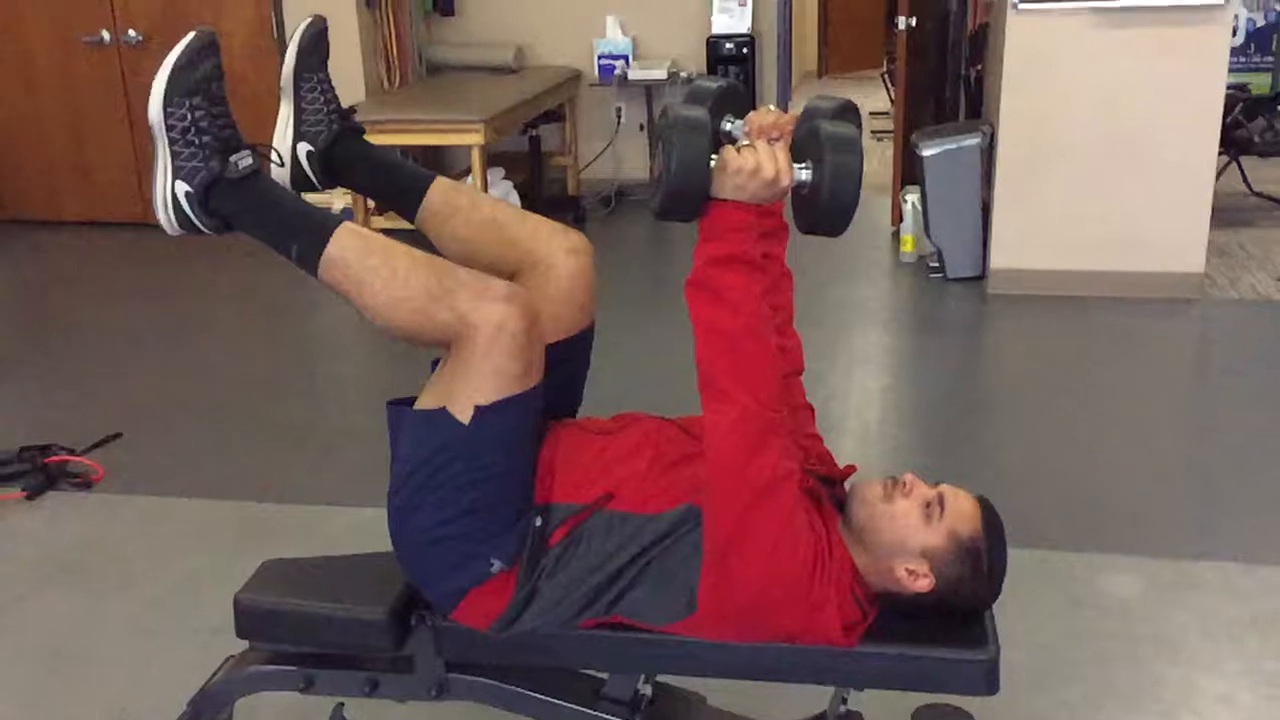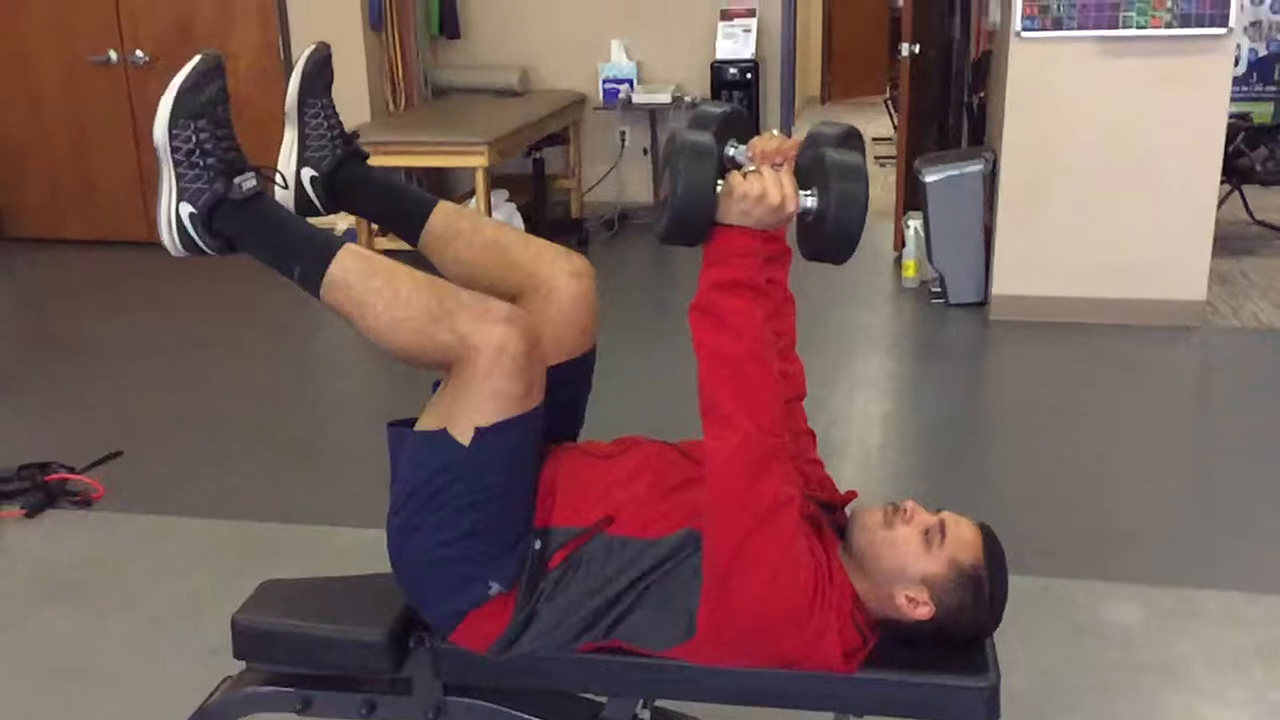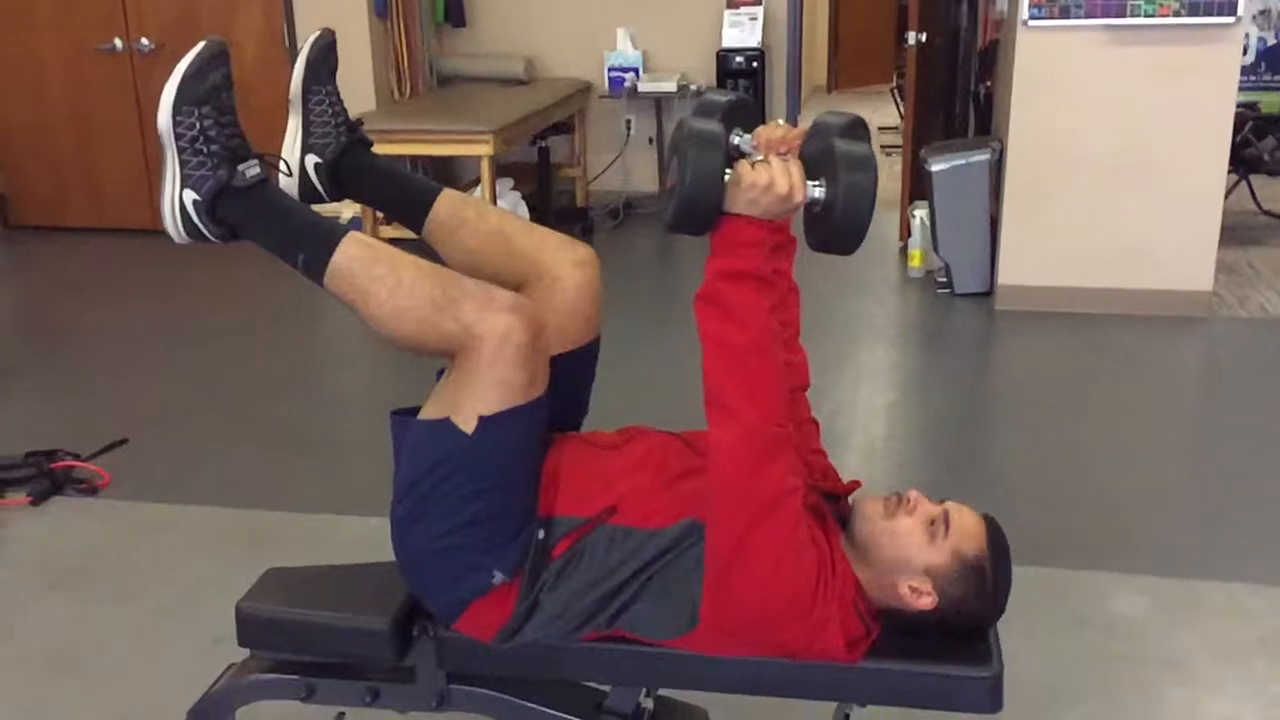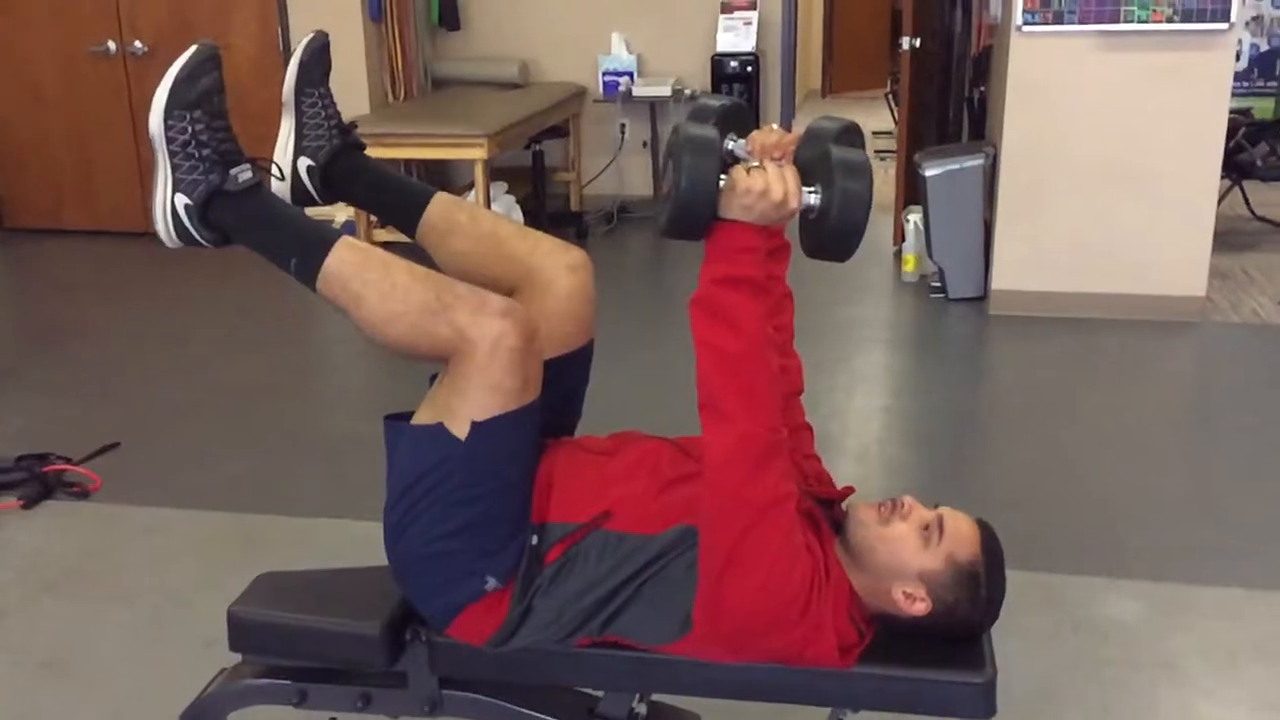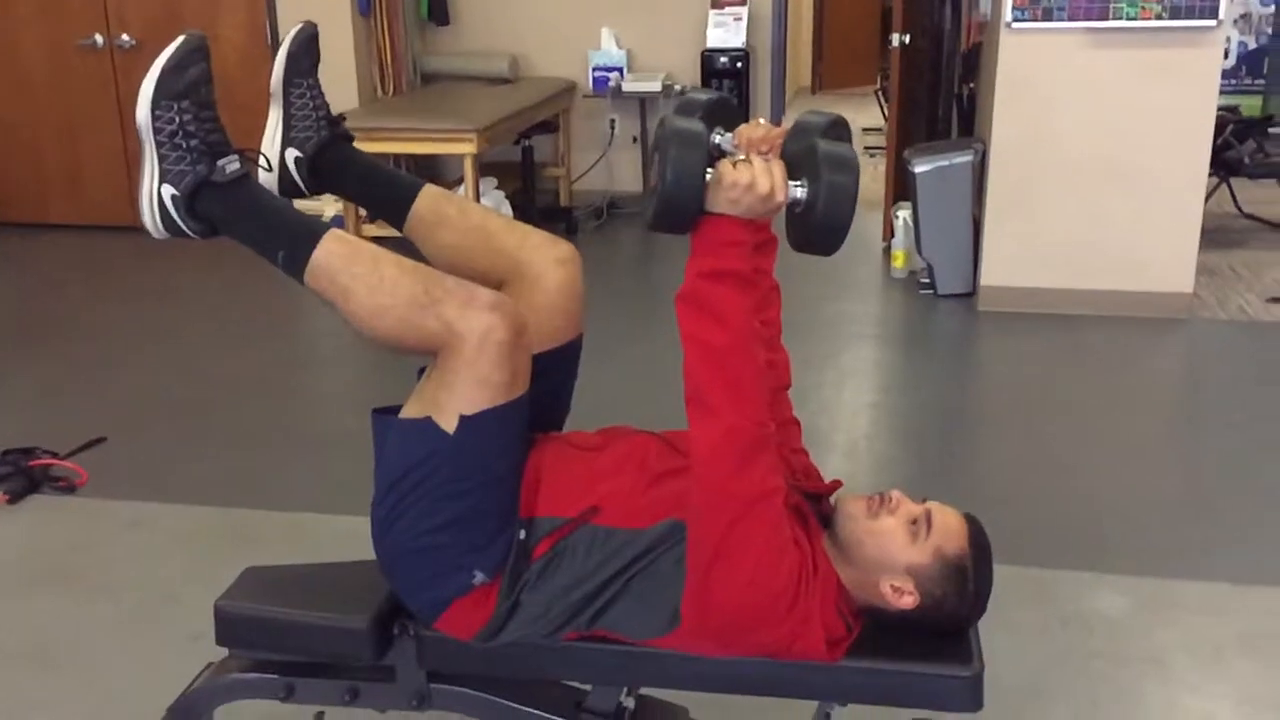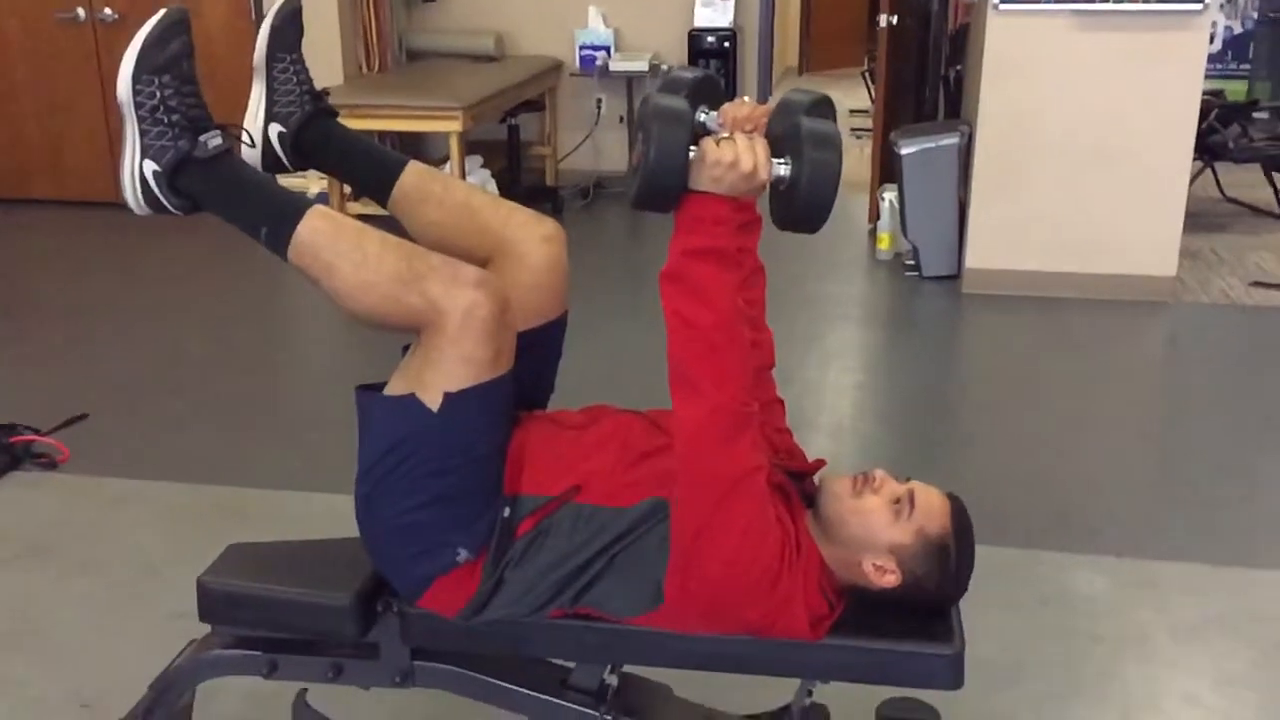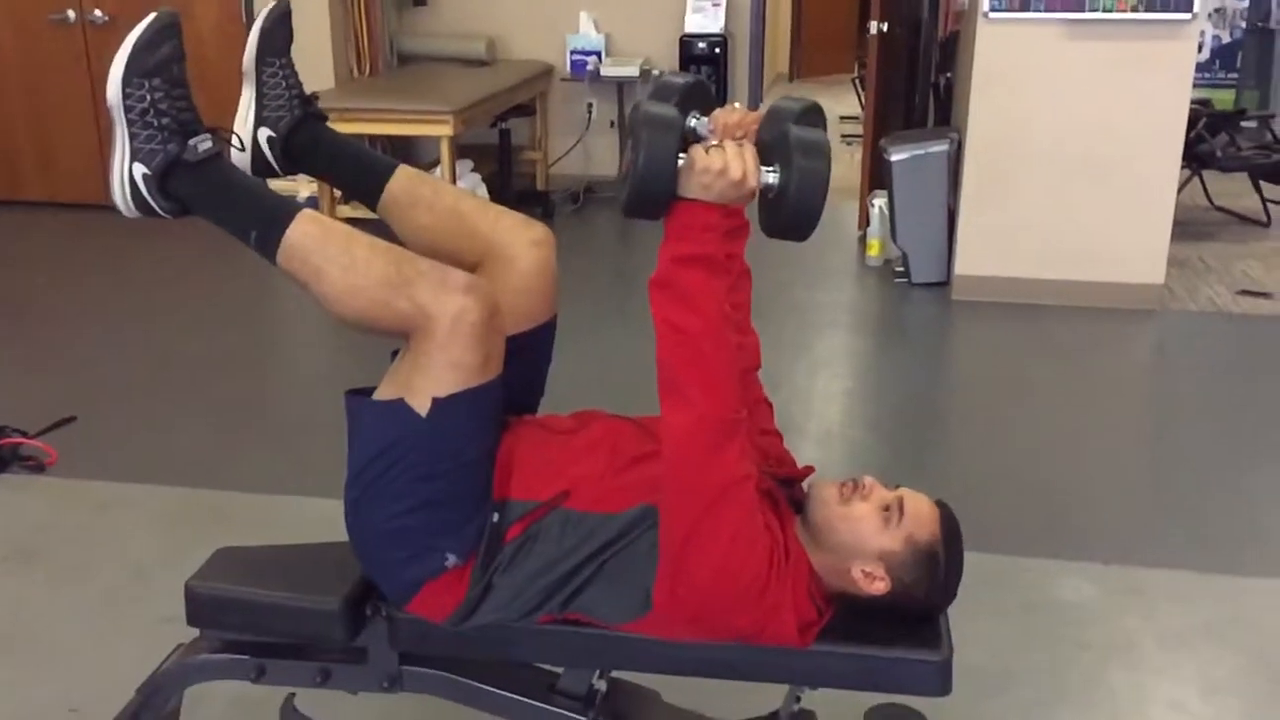
dt=0.2s
person 1, frame 1
left shoulder: (794, 584)
right shoulder: (815, 490)
left elbow: (744, 406)
right elbow: (770, 375)
left wrist: (736, 213)
right wrist: (761, 211)
left hip: (487, 560)
right hip: (539, 475)
left knee: (496, 313)
right knee: (560, 259)
left ankle: (222, 187)
right ankle: (329, 151)
person 1, frame 2
left shoulder: (794, 610)
right shoulder: (817, 517)
left elbow: (745, 434)
right elbow: (772, 404)
left wrist: (740, 238)
right wrist: (763, 232)
left hip: (486, 585)
right hip: (534, 501)
left knee: (496, 333)
right knee: (561, 281)
left ankle: (226, 207)
right ankle: (332, 174)
person 1, frame 3
left shoulder: (796, 600)
right shoulder: (819, 507)
left elbow: (750, 421)
right elbow: (776, 395)
left wrist: (749, 229)
right wrist: (768, 222)
left hip: (487, 573)
right hip: (538, 490)
left knee: (500, 324)
right knee: (566, 271)
left ankle: (230, 196)
right ankle: (337, 162)
person 1, frame 4
left shoulder: (789, 605)
right shoulder: (811, 511)
left elbow: (743, 429)
right elbow: (769, 398)
left wrist: (743, 234)
right wrist: (762, 229)
left hip: (482, 578)
right hip: (534, 494)
left knee: (495, 328)
right knee: (561, 275)
left ankle: (222, 200)
right ankle: (328, 166)
person 1, frame 5
left shoulder: (777, 598)
right shoulder: (802, 508)
left elbow: (731, 423)
right elbow: (758, 391)
left wrist: (729, 229)
right wrist: (750, 223)
left hip: (468, 572)
right hip: (520, 490)
left knee: (482, 322)
right knee: (549, 270)
left ankle: (209, 191)
right ankle: (316, 157)
person 1, frame 6
left shoulder: (761, 577)
right shoulder: (787, 487)
left elbow: (715, 403)
right elbow: (740, 369)
left wrist: (713, 206)
right wrist: (735, 203)
left hip: (454, 548)
right hip: (504, 467)
left knee: (468, 298)
right knee: (534, 246)
left ankle: (189, 168)
right ankle: (299, 132)
person 1, frame 7
left shoulder: (749, 583)
right shoulder: (776, 493)
left elbow: (702, 411)
right elbow: (728, 380)
left wrist: (702, 212)
right wrist: (723, 210)
left hip: (441, 555)
right hip: (495, 470)
left knee: (456, 305)
right knee: (523, 251)
left ankle: (181, 171)
right ankle: (290, 137)
